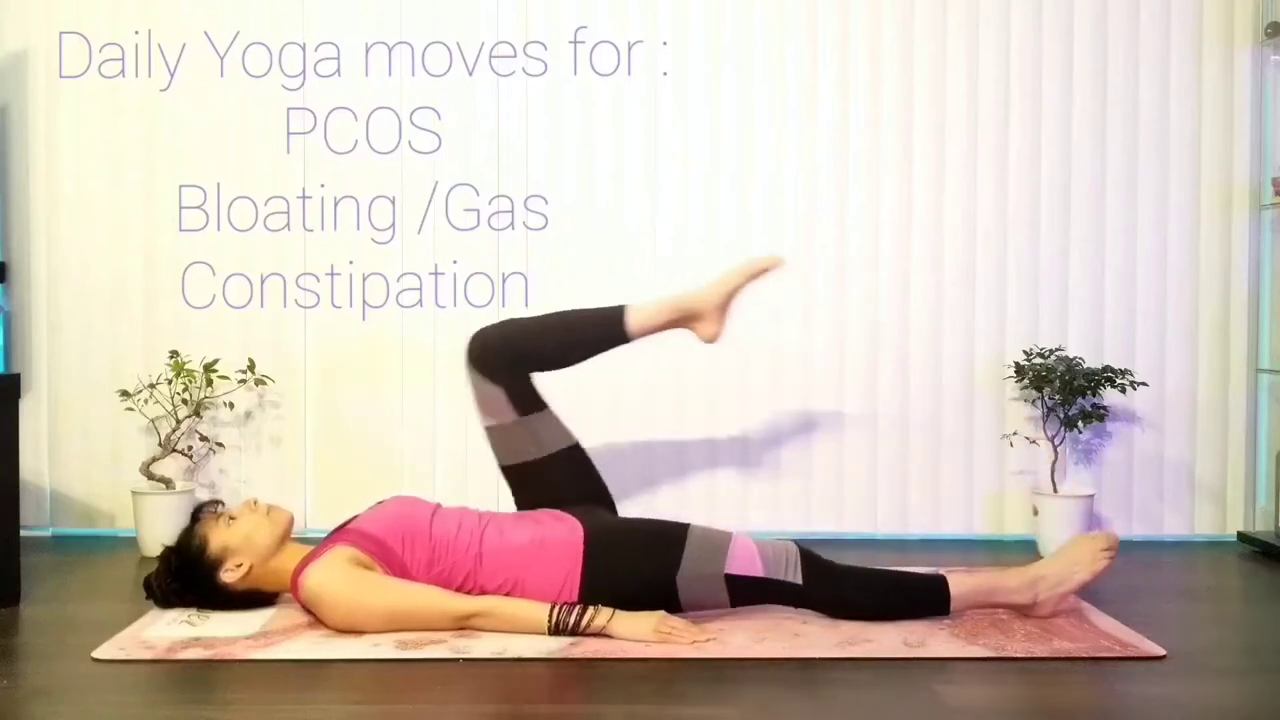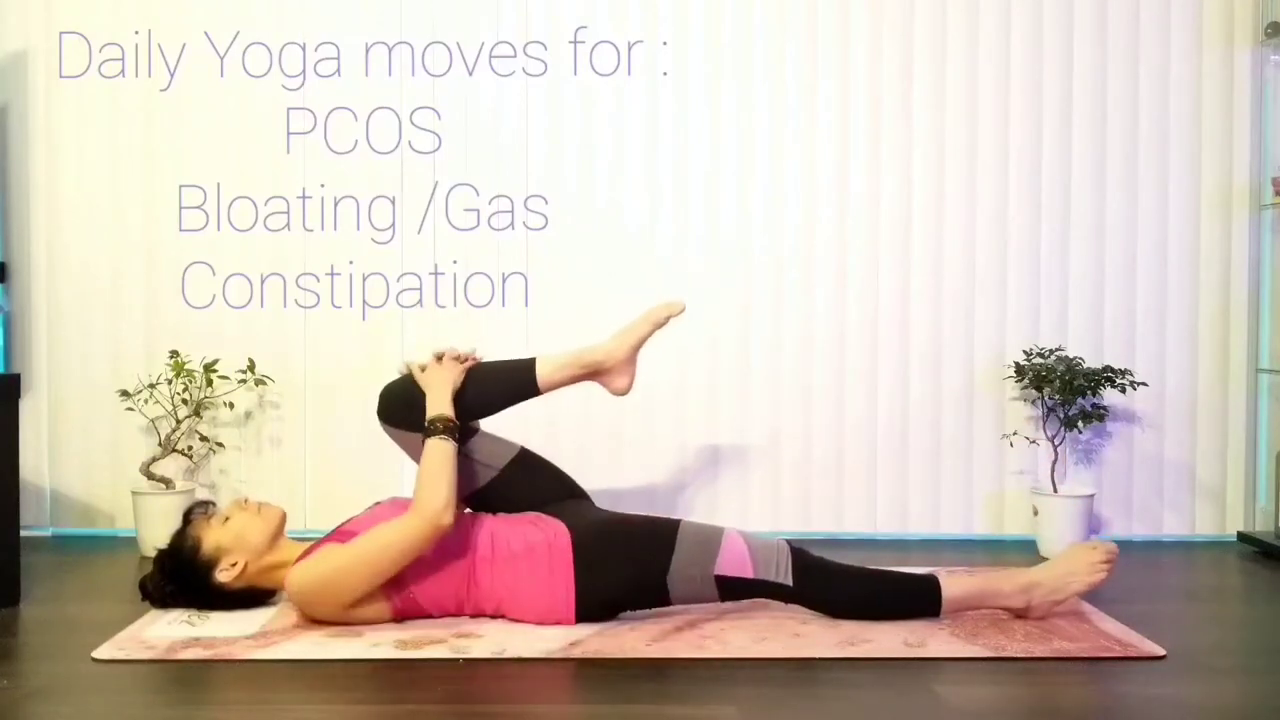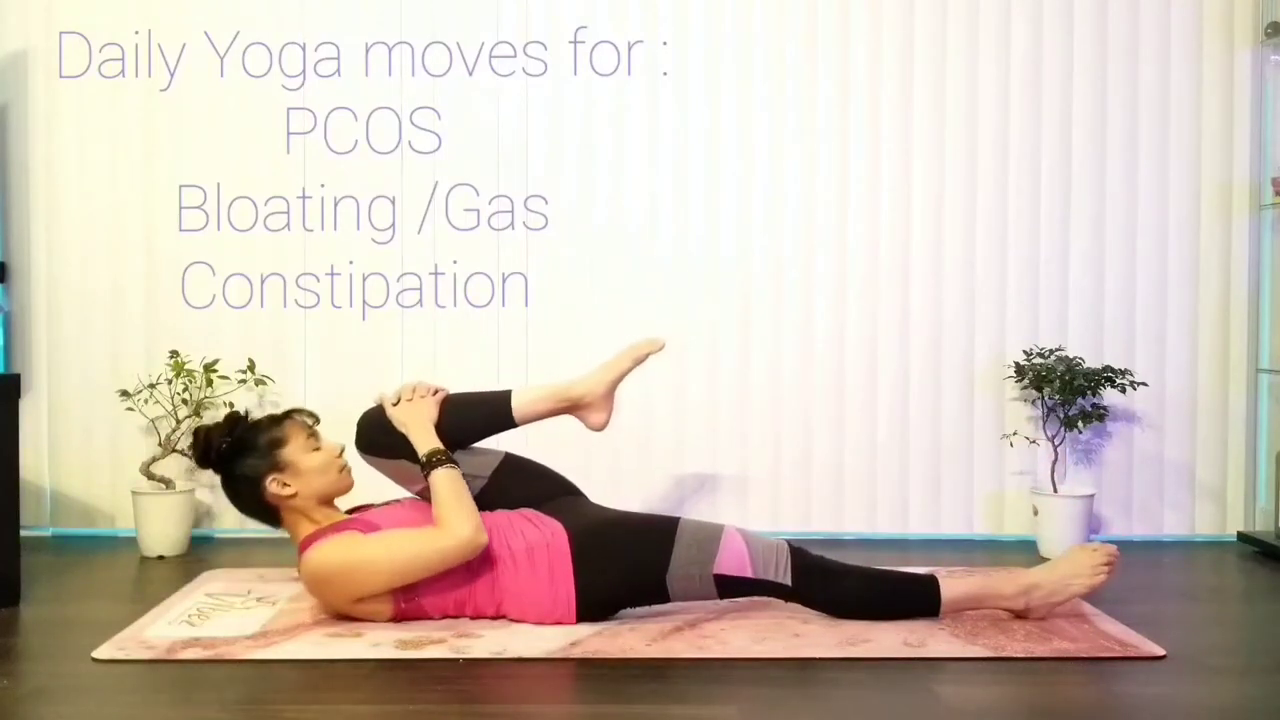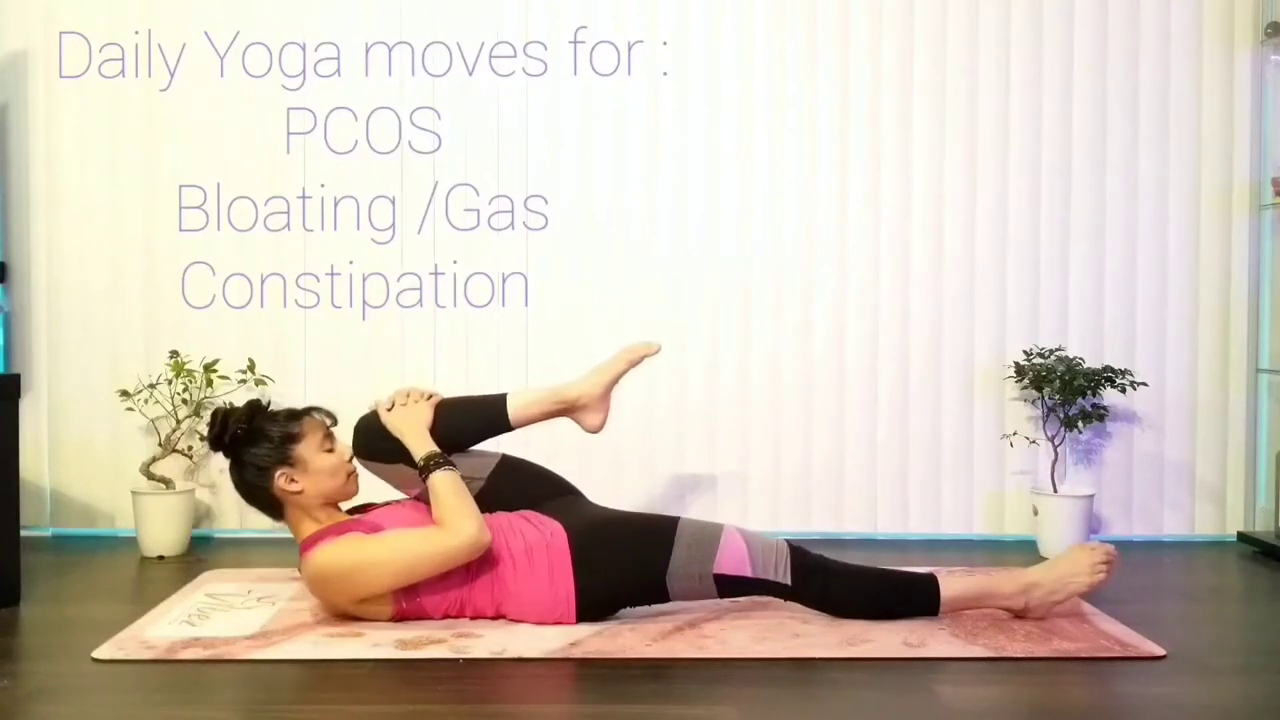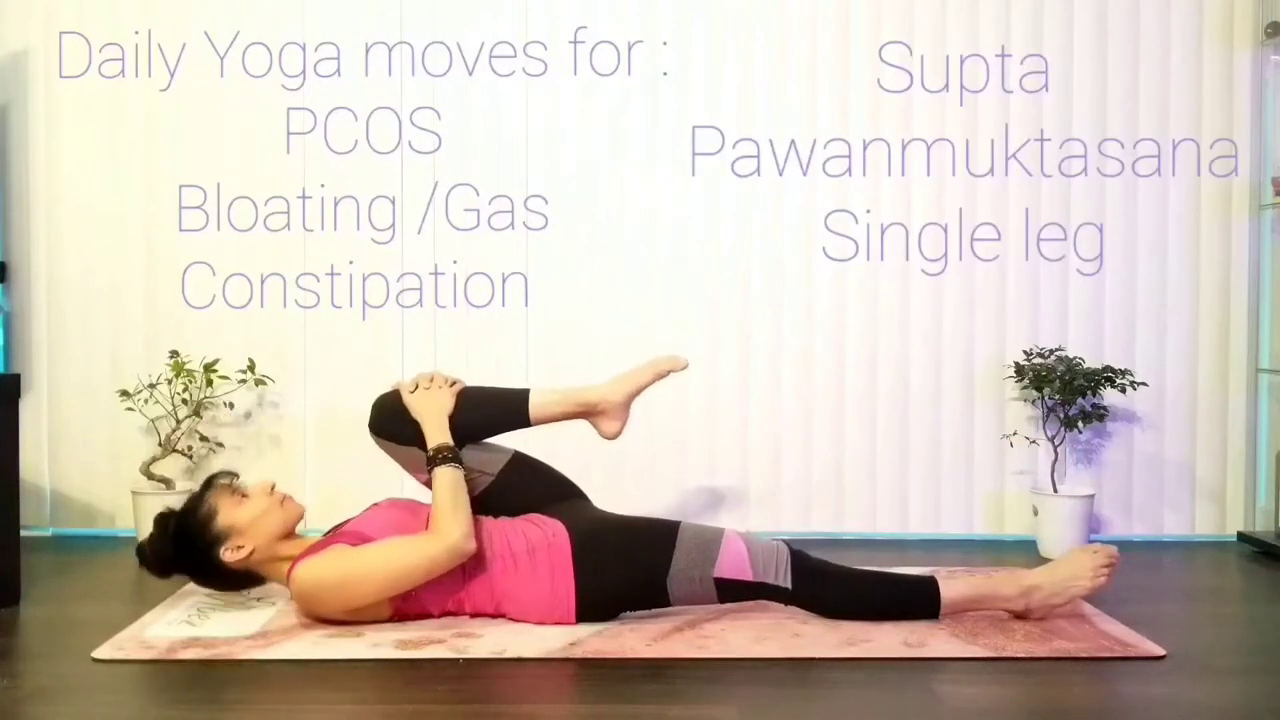
dt=1s
person 1, frame 1
left shoulder: (333, 553)
right shoulder: (328, 588)
right elbow: (468, 613)
right wrist: (610, 622)
left hip: (563, 531)
right hip: (579, 566)
left knee: (491, 352)
right knee: (799, 576)
left ankle: (676, 313)
right ankle: (1018, 586)
person 1, frame 2
left shoulder: (324, 560)
right shoulder: (320, 589)
left elbow: (433, 513)
right elbow: (434, 517)
left wrist: (435, 399)
right wrist: (444, 407)
left hip: (553, 530)
right hip: (570, 572)
left knee: (403, 401)
right knee: (790, 574)
left ankle: (593, 361)
right ankle: (1009, 588)
person 1, frame 3
left shoulder: (340, 531)
right shoulder: (330, 565)
left elbow: (440, 520)
right elbow: (465, 539)
left wrist: (411, 429)
right wrist: (427, 441)
left hip: (557, 531)
right hip: (572, 571)
left knee: (383, 425)
right knee: (787, 570)
right ankle: (1012, 589)
person 1, frame 4
left shoulder: (341, 531)
right shoulder: (331, 567)
left elbow: (419, 494)
right elbow: (467, 539)
left wrist: (405, 435)
right wrist: (423, 447)
left hip: (556, 532)
right hip: (570, 570)
right knee: (785, 570)
right ankle: (1011, 589)
person 1, frame 5
left shoulder: (321, 556)
right shoulder: (318, 585)
left elbow: (429, 526)
right elbow: (455, 543)
left wrist: (425, 422)
right wrist: (440, 437)
left hip: (552, 530)
right hip: (570, 572)
left knee: (393, 412)
right knee: (790, 576)
left ankle: (590, 400)
right ankle: (1012, 590)
